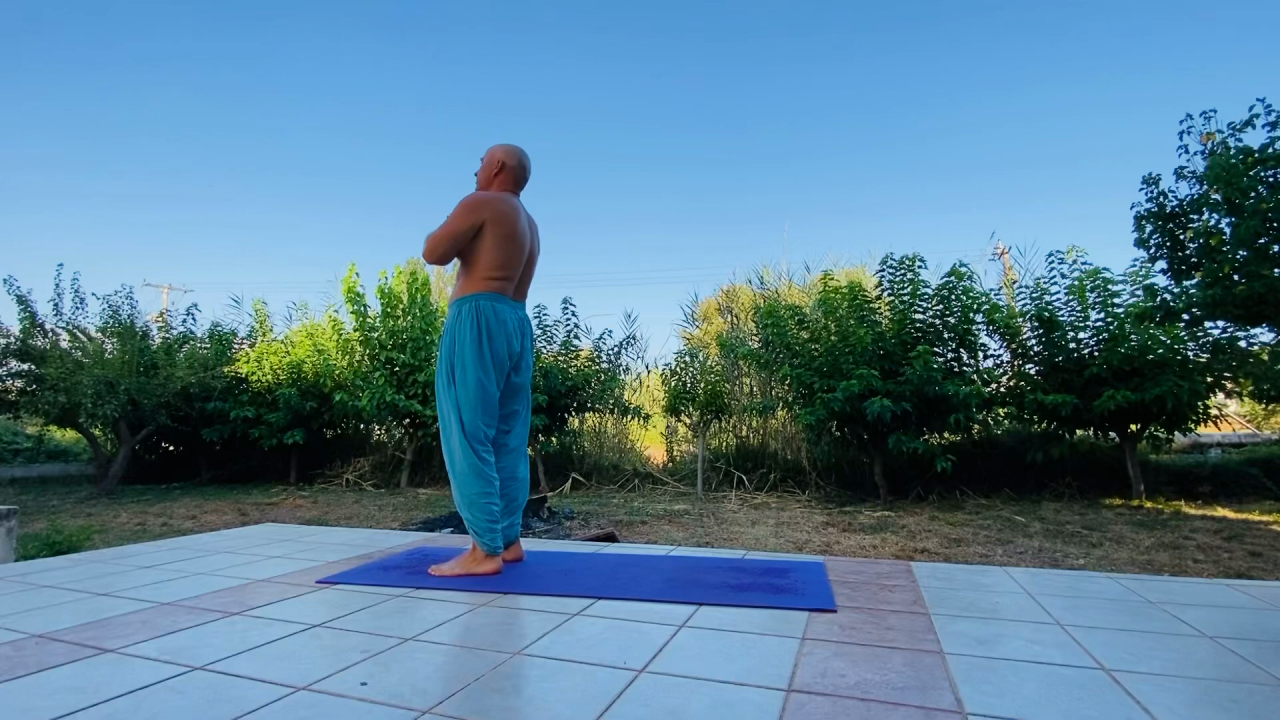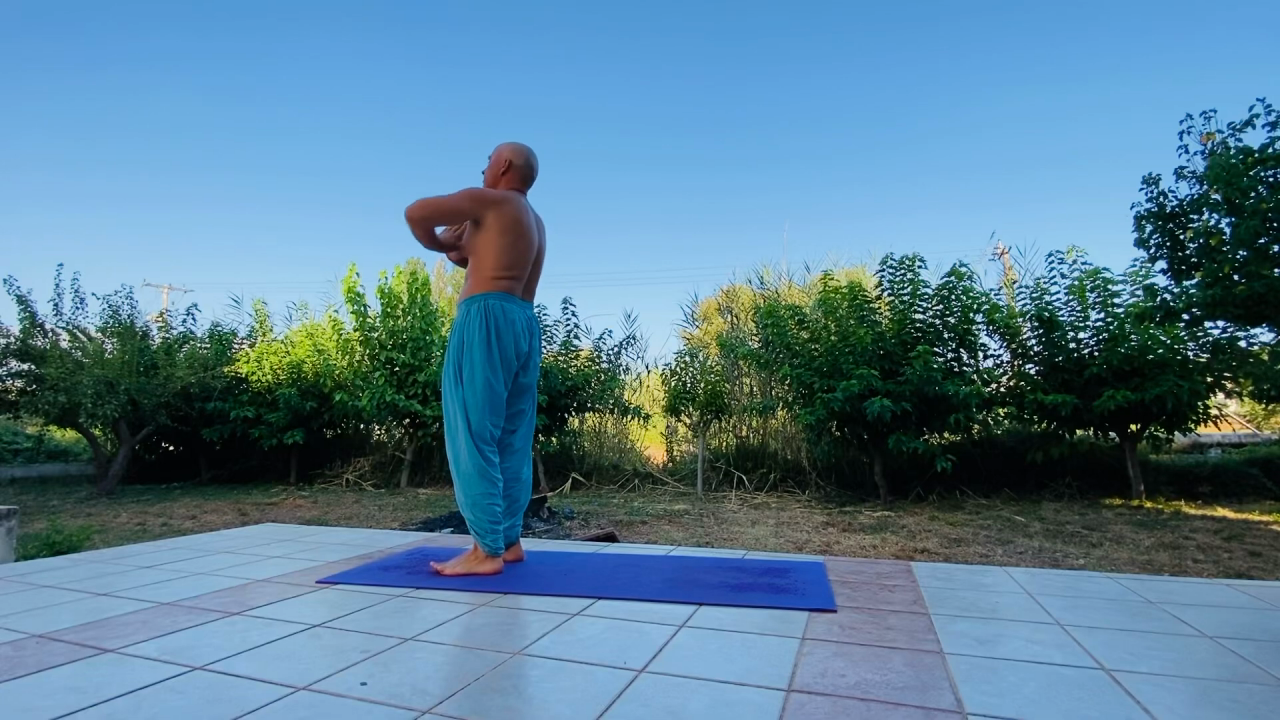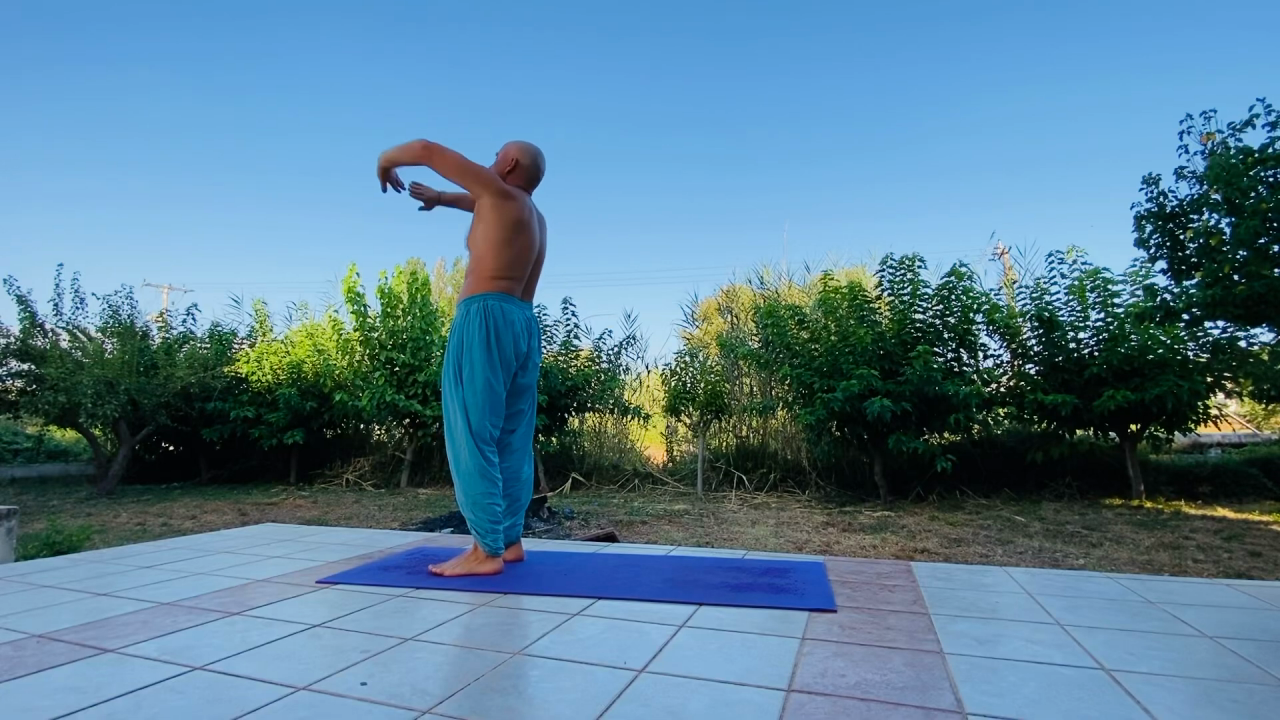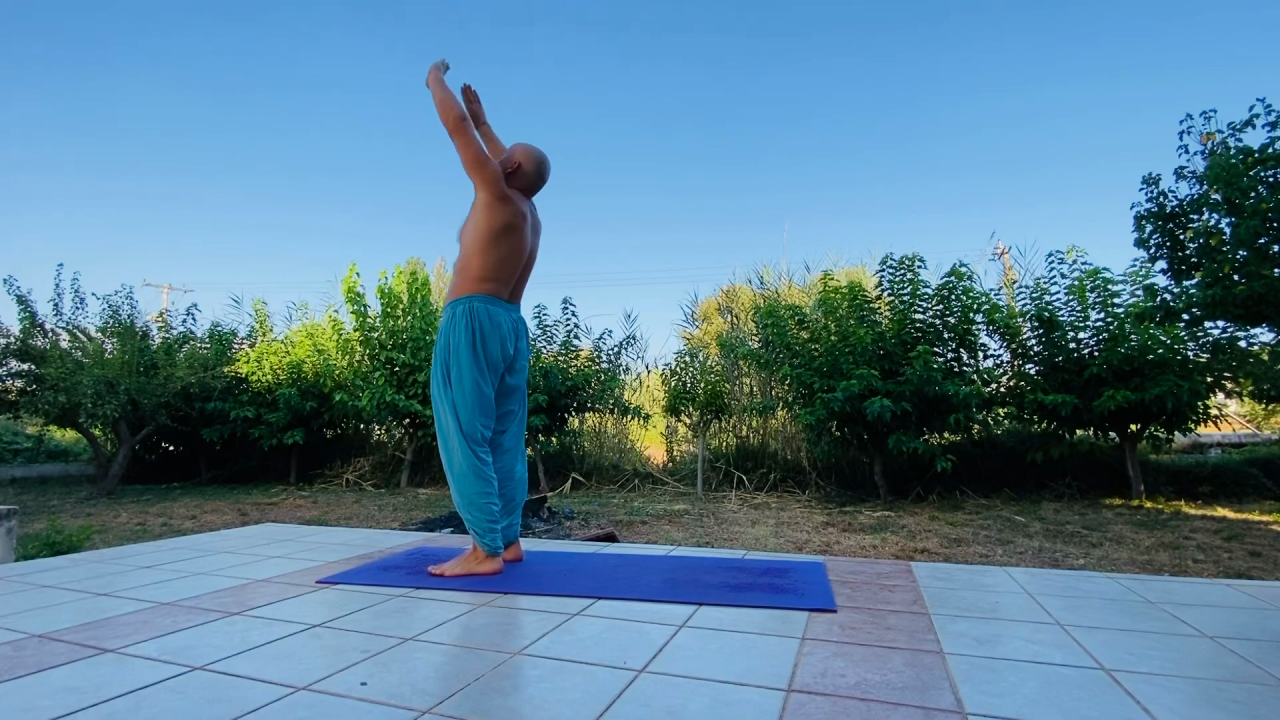
dt=0.3s
person 1, frame 1
left shoulder: (483, 203)
right shoulder: (528, 224)
left elbow: (434, 252)
left wrist: (452, 237)
right wrist: (467, 241)
left hip: (478, 322)
right hip: (515, 325)
left knee: (467, 437)
right knee: (504, 439)
left ankle: (485, 550)
right ankle: (507, 540)
person 1, frame 2
left shoulder: (491, 200)
right shoulder: (534, 222)
left elbow: (417, 212)
left wrist: (437, 241)
right wrist: (462, 246)
left hip: (486, 321)
right hip: (524, 325)
left knee: (473, 437)
right knee: (510, 441)
left ankle: (486, 549)
right ankle: (508, 540)
person 1, frame 3
left shoulder: (504, 195)
right shoulder: (533, 214)
left elbow: (428, 150)
left wrist: (388, 162)
right wrist: (439, 198)
left hip: (486, 322)
right hip: (523, 326)
left knee: (474, 437)
right knee: (511, 439)
left ankle: (486, 550)
right ankle: (508, 541)
person 1, frame 4
left shoulder: (498, 195)
right shoulder: (530, 212)
left elbow: (455, 125)
right elbow: (506, 159)
left wrist: (435, 77)
right wrist: (482, 118)
left hip: (471, 322)
right hip: (510, 325)
left knee: (465, 438)
right knee: (503, 440)
left ankle: (486, 550)
right ankle: (507, 541)
